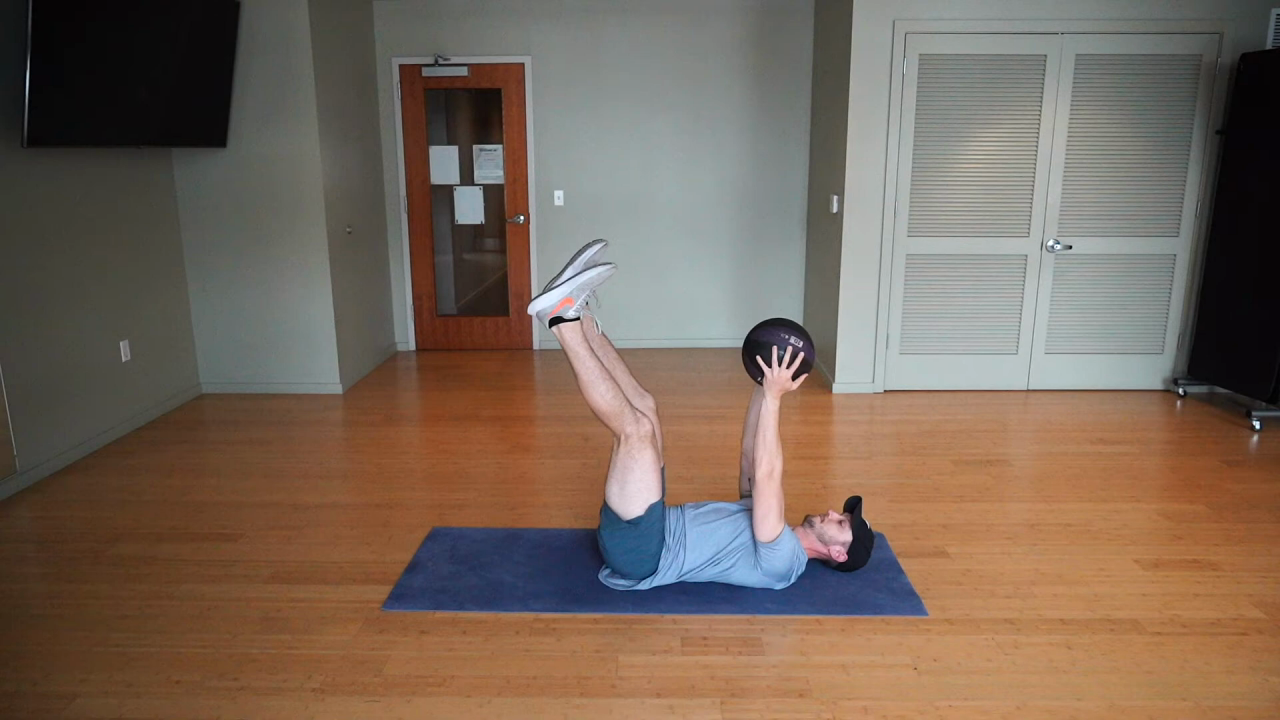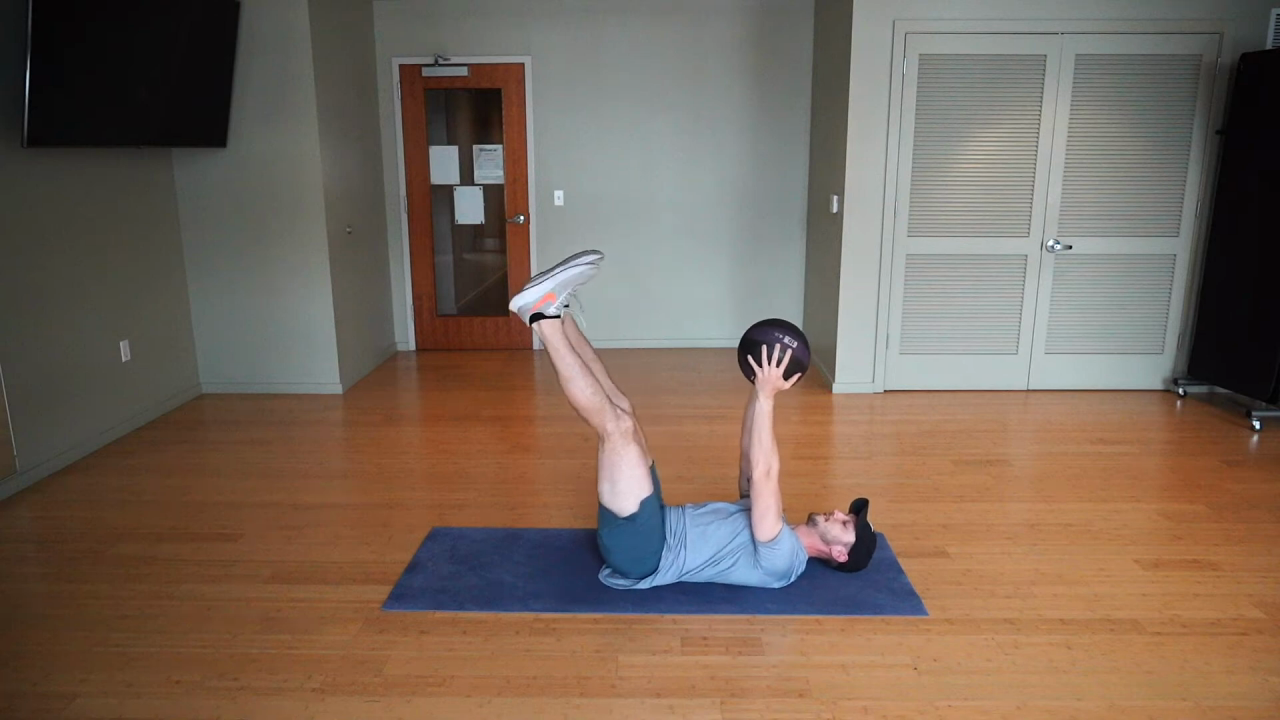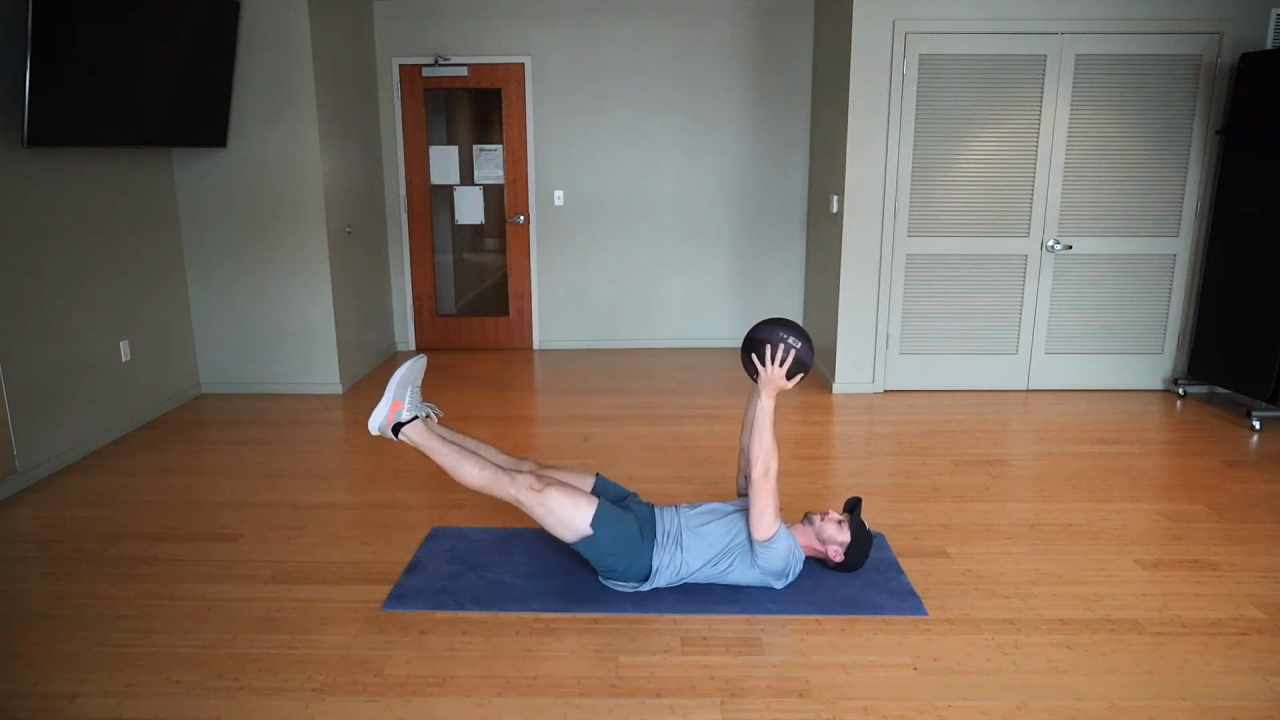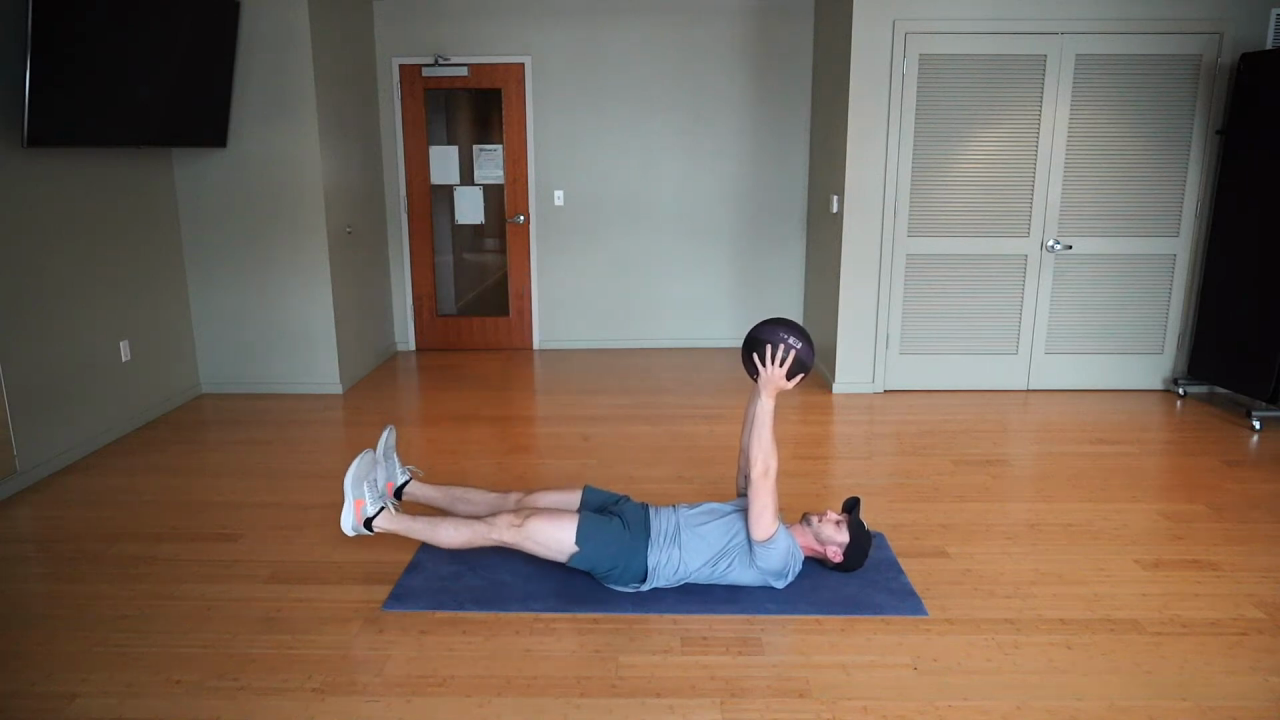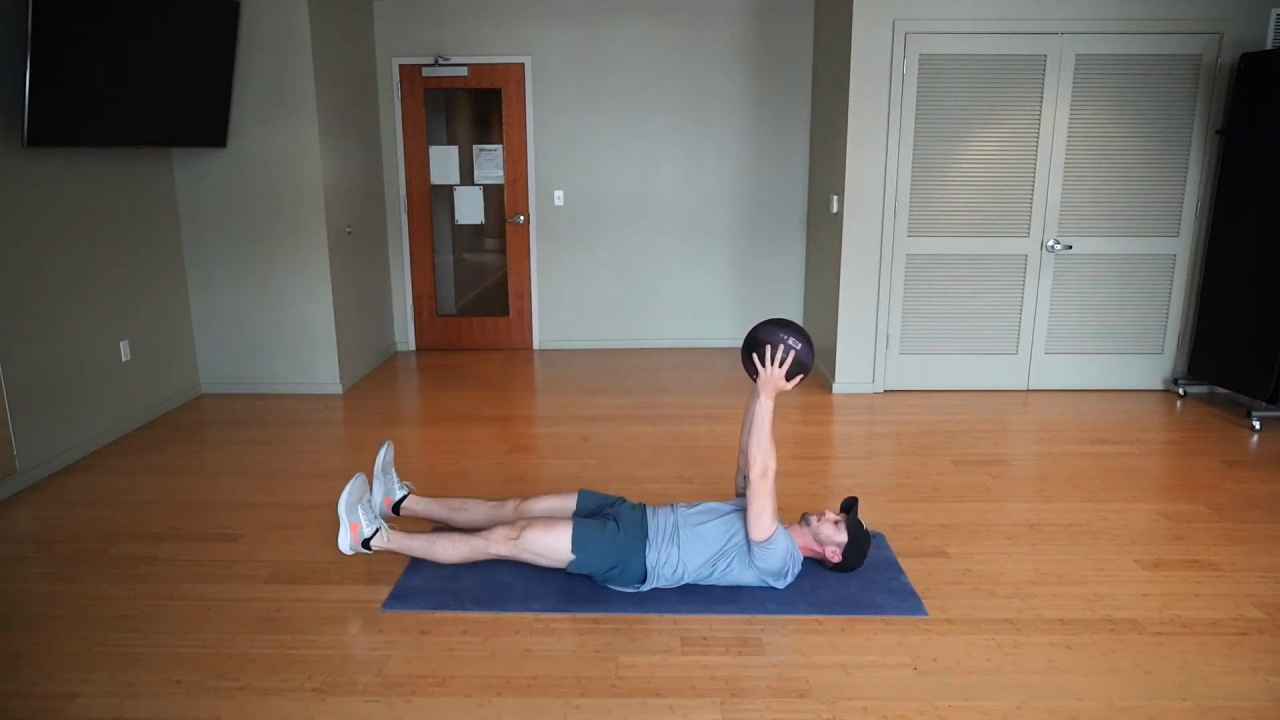
dt=1s
person 1, frame 1
left shoulder: (782, 560)
right shoulder: (769, 522)
left elbow: (767, 475)
right elbow: (751, 462)
left wrist: (773, 397)
right wrist: (764, 390)
left hip: (637, 553)
right hip: (652, 533)
left knee: (636, 427)
right knee: (642, 408)
left ankle: (564, 318)
right ankle: (577, 316)
person 1, frame 2
left shoulder: (782, 558)
right shoulder: (773, 528)
left elbow: (765, 475)
right elbow: (750, 466)
left wrist: (765, 397)
right wrist: (759, 392)
left hip: (640, 553)
right hip: (658, 528)
left knee: (616, 425)
right knee: (620, 412)
left ankle: (545, 318)
right ankle: (556, 317)
person 1, frame 3
left shoulder: (779, 560)
right shoulder: (769, 527)
left elbow: (763, 476)
right elbow: (749, 467)
left wrist: (768, 398)
right wrist: (760, 392)
left hip: (636, 554)
right hip: (644, 520)
left knee: (523, 486)
right knee: (531, 470)
left ankle: (408, 429)
right ankle: (424, 426)
person 1, frame 4
left shoulder: (777, 560)
right shoulder: (769, 527)
left elbow: (763, 475)
right elbow: (748, 466)
left wrist: (769, 397)
right wrist: (760, 393)
left hip: (634, 555)
right hip: (639, 519)
left knee: (507, 527)
right knee: (517, 501)
left ankle: (380, 519)
right ankle: (404, 487)
person 1, frame 5
left shoulder: (777, 560)
right shoulder: (766, 528)
left elbow: (761, 476)
right elbow: (748, 470)
left wrist: (768, 397)
right wrist: (759, 393)
left hip: (632, 556)
right hip: (636, 521)
left knee: (503, 537)
right knee: (515, 508)
left ankle: (376, 535)
right ankle: (400, 501)
